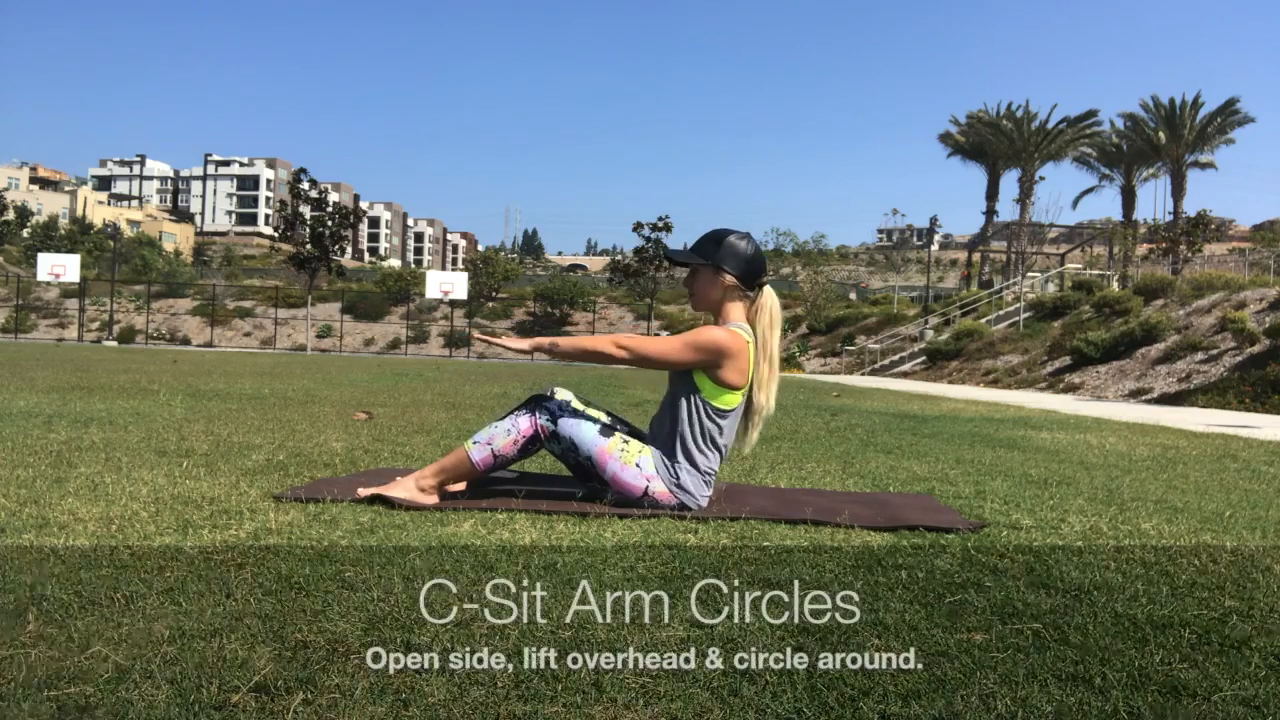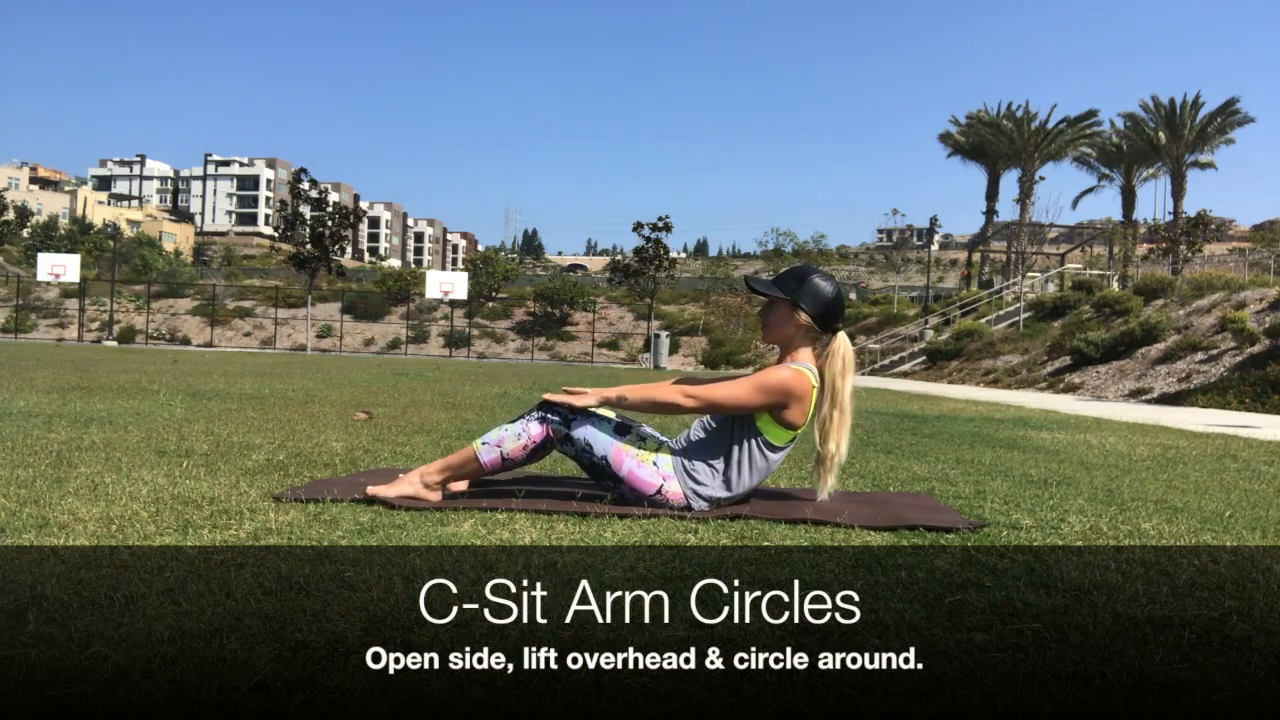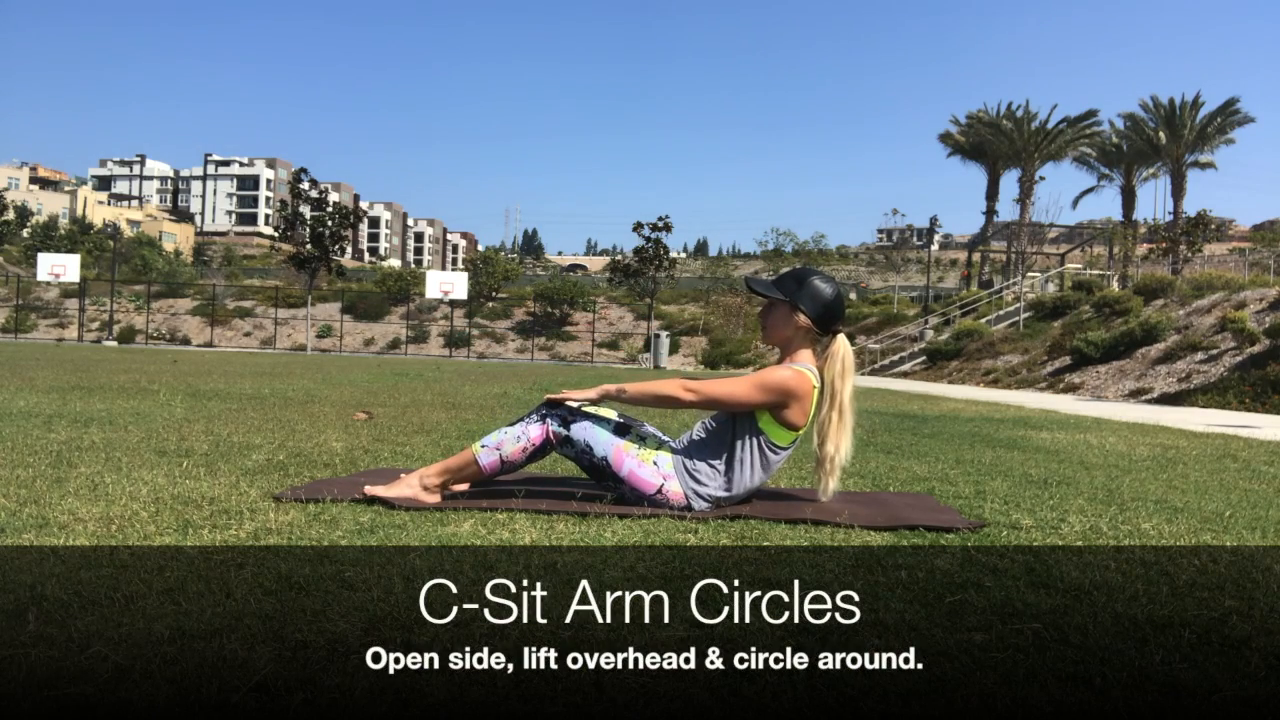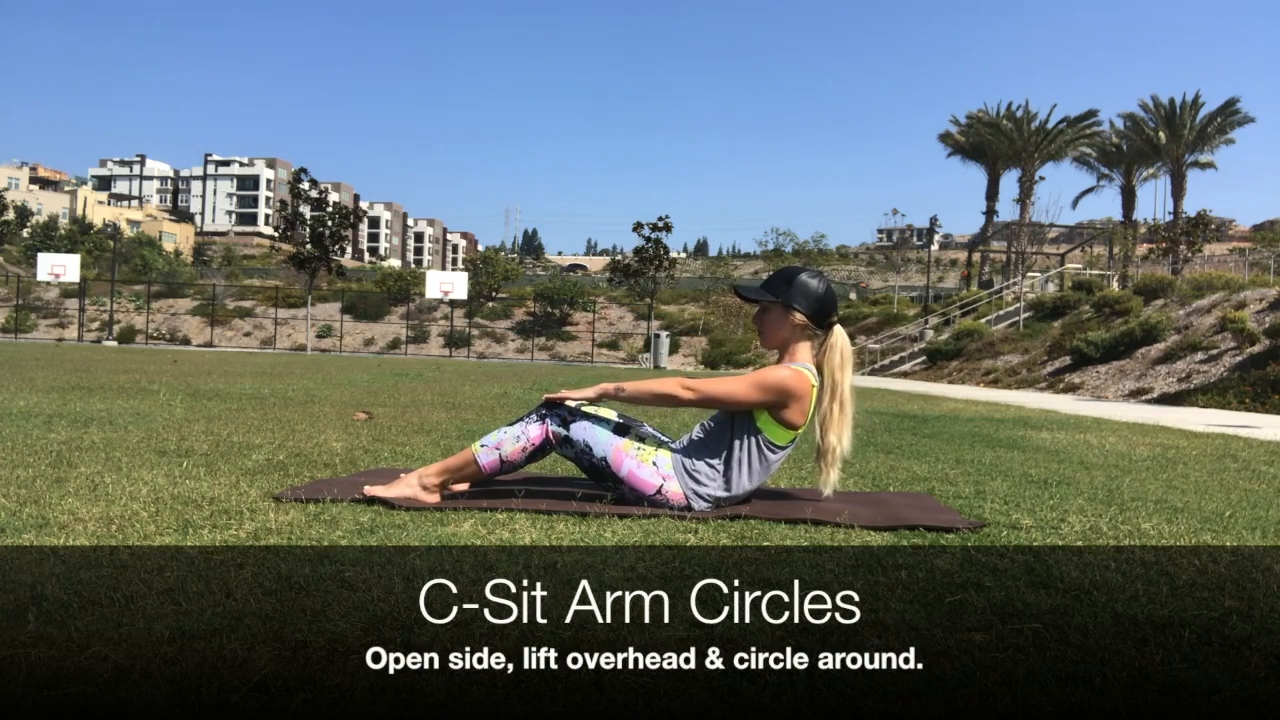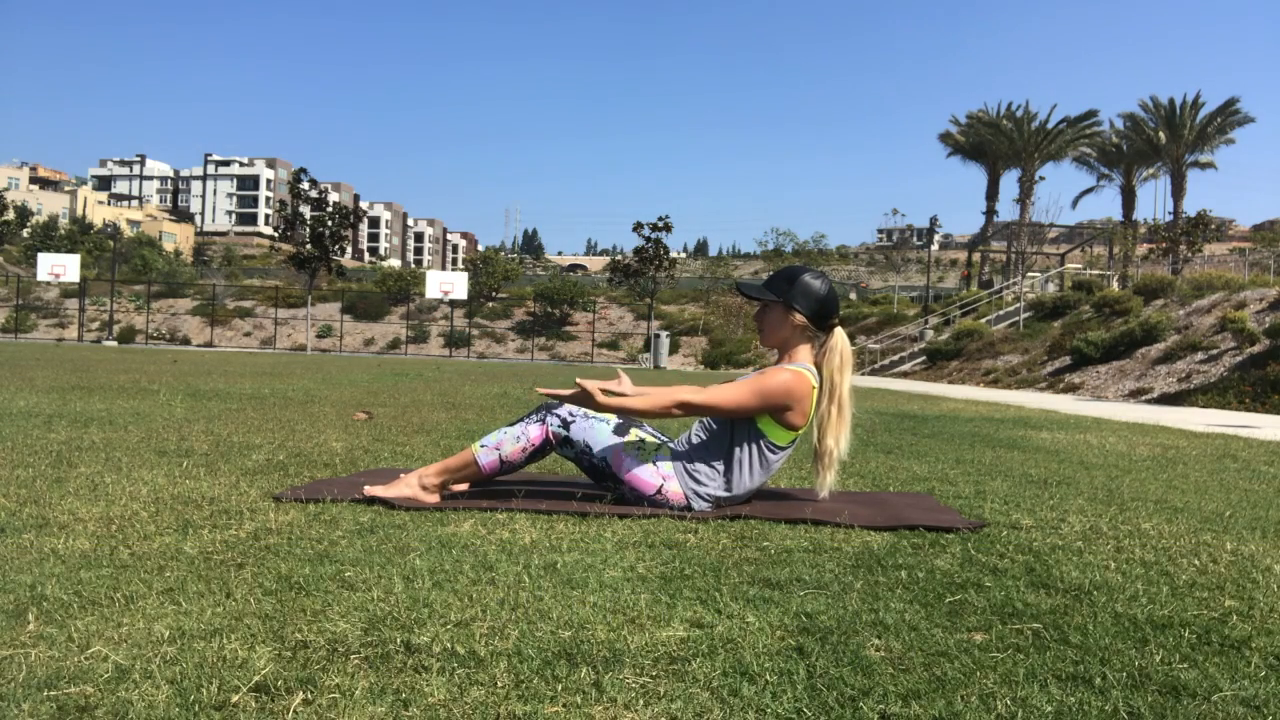
dt=1s
person 1, frame 1
left shoulder: (723, 342)
right shoulder: (732, 338)
left elbow: (622, 350)
right elbow: (635, 343)
left wrist: (536, 343)
right wrist: (543, 343)
left hip: (671, 487)
right hip: (667, 469)
left knee: (545, 417)
right knee: (555, 401)
left ankle: (425, 483)
right ankle: (457, 476)
person 1, frame 2
left shoulder: (790, 381)
right shoulder: (785, 375)
left elbow: (688, 399)
right elbow: (694, 383)
left wrist: (606, 396)
right wrist: (609, 394)
left hip: (682, 487)
right hip: (682, 465)
left knee: (557, 419)
right knee: (563, 413)
left ankle: (430, 478)
right ankle: (458, 474)
person 1, frame 3
left shoulder: (790, 380)
right shoulder: (787, 374)
left elbow: (689, 393)
right elbow: (703, 389)
left wrist: (605, 390)
right wrist: (609, 394)
left hip: (683, 487)
right hip: (682, 465)
left knee: (558, 421)
right knee: (565, 411)
left ankle: (431, 480)
right ankle: (455, 475)
person 1, frame 4
left shoulder: (788, 380)
right shoulder: (786, 375)
left elbow: (686, 391)
right elbow: (697, 394)
left wrist: (605, 389)
right wrist: (605, 393)
left hip: (684, 487)
right hip: (684, 465)
left knee: (556, 421)
right knee: (565, 412)
left ankle: (431, 479)
right ankle: (455, 474)
person 1, frame 5
left shoulder: (790, 383)
right shoulder: (785, 374)
left elbow: (685, 403)
right elbow: (706, 395)
left wrist: (607, 404)
right wrist: (631, 392)
left hip: (683, 488)
right hip: (683, 467)
left knee: (558, 421)
right knee: (567, 414)
left ankle: (430, 480)
right ankle: (456, 475)
